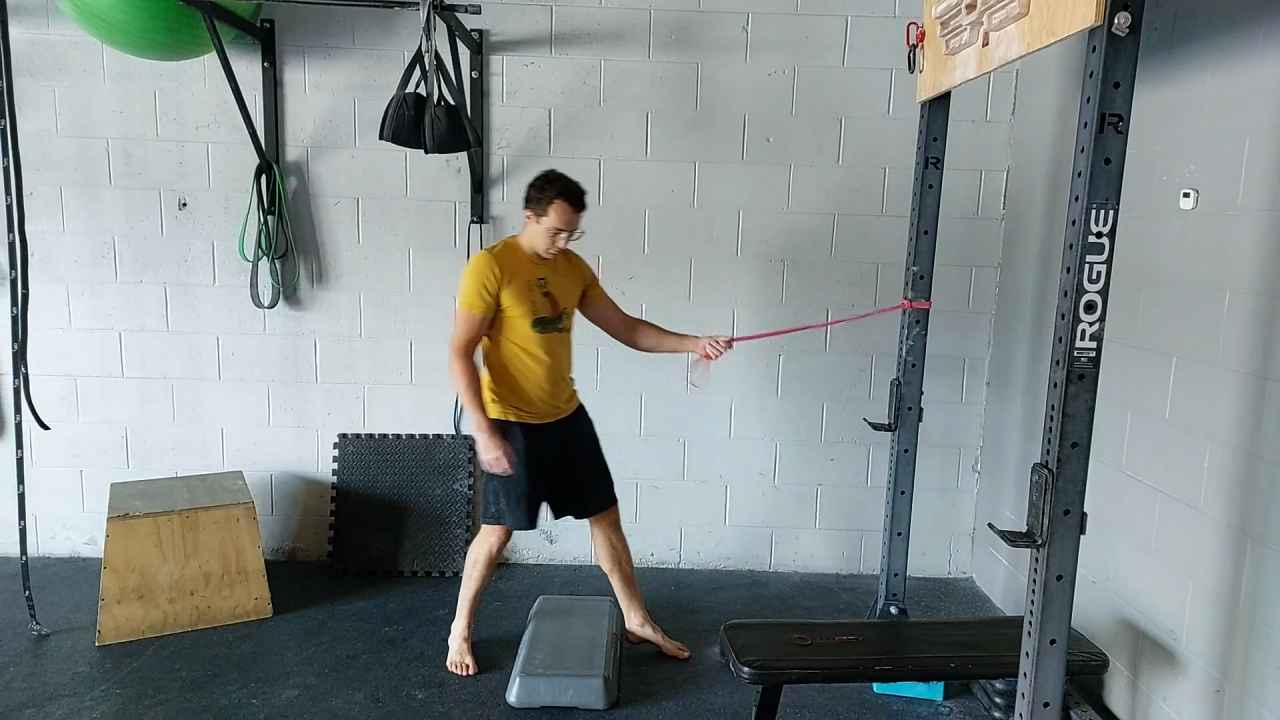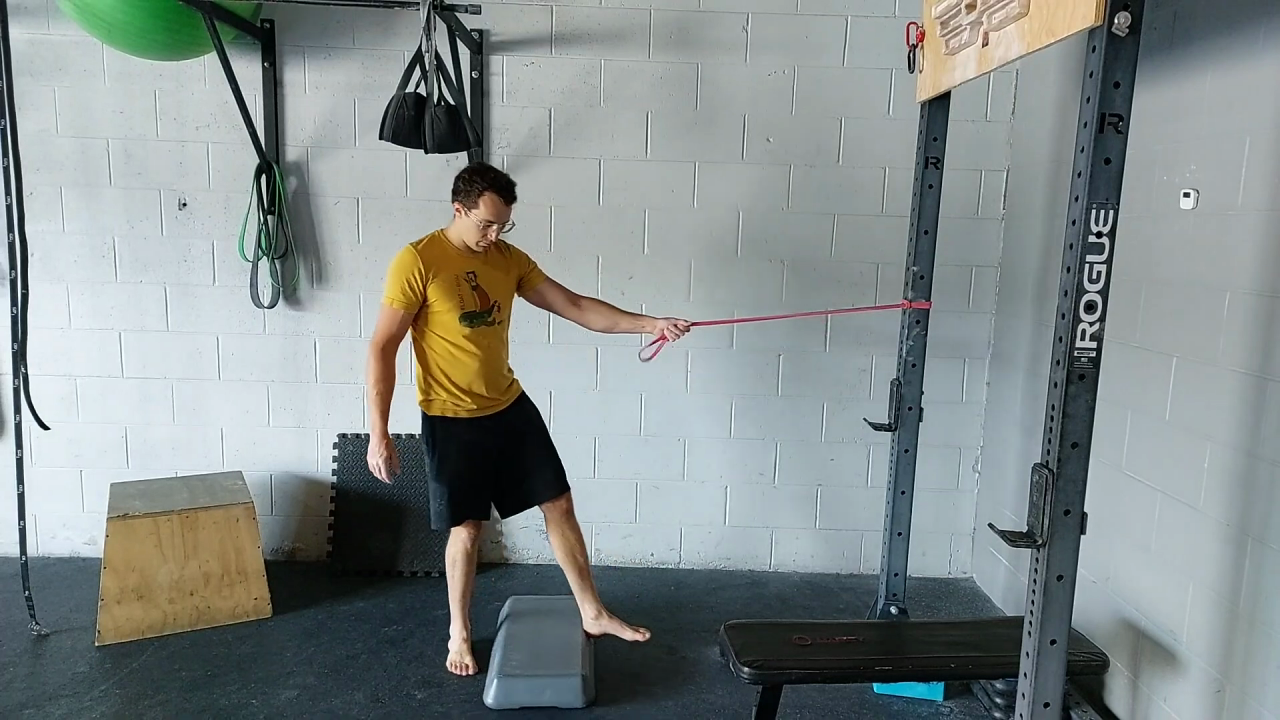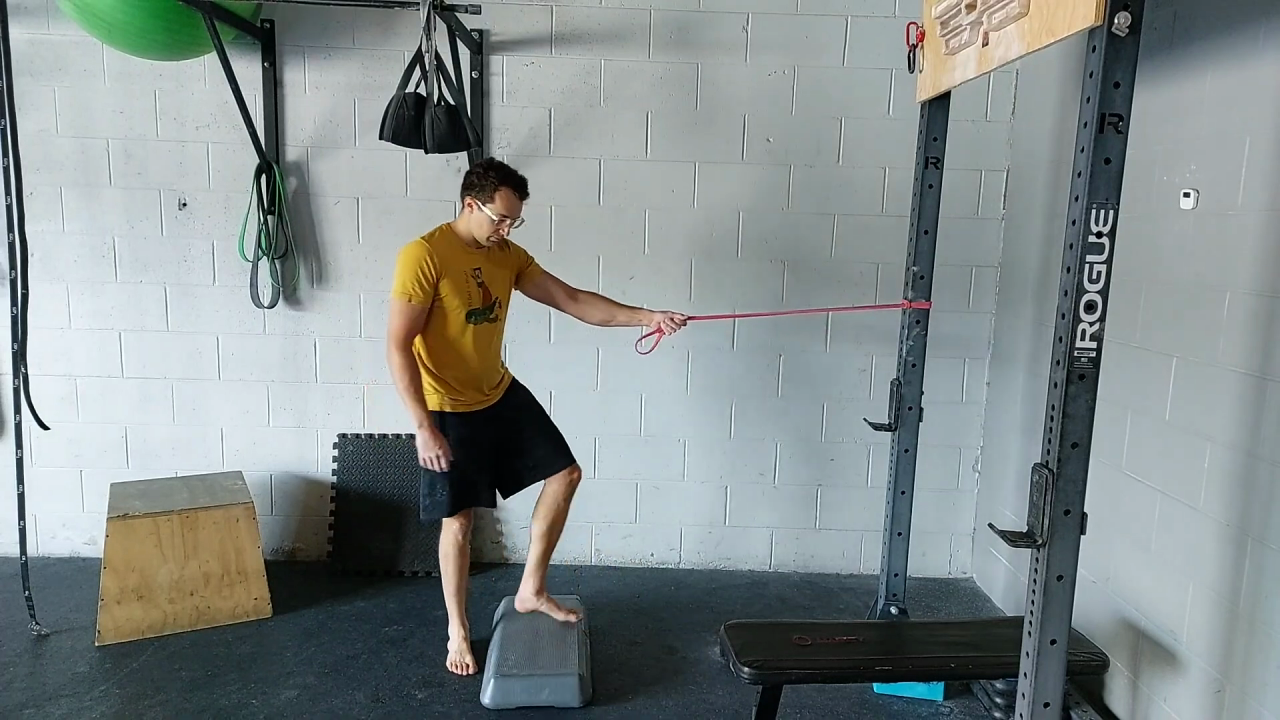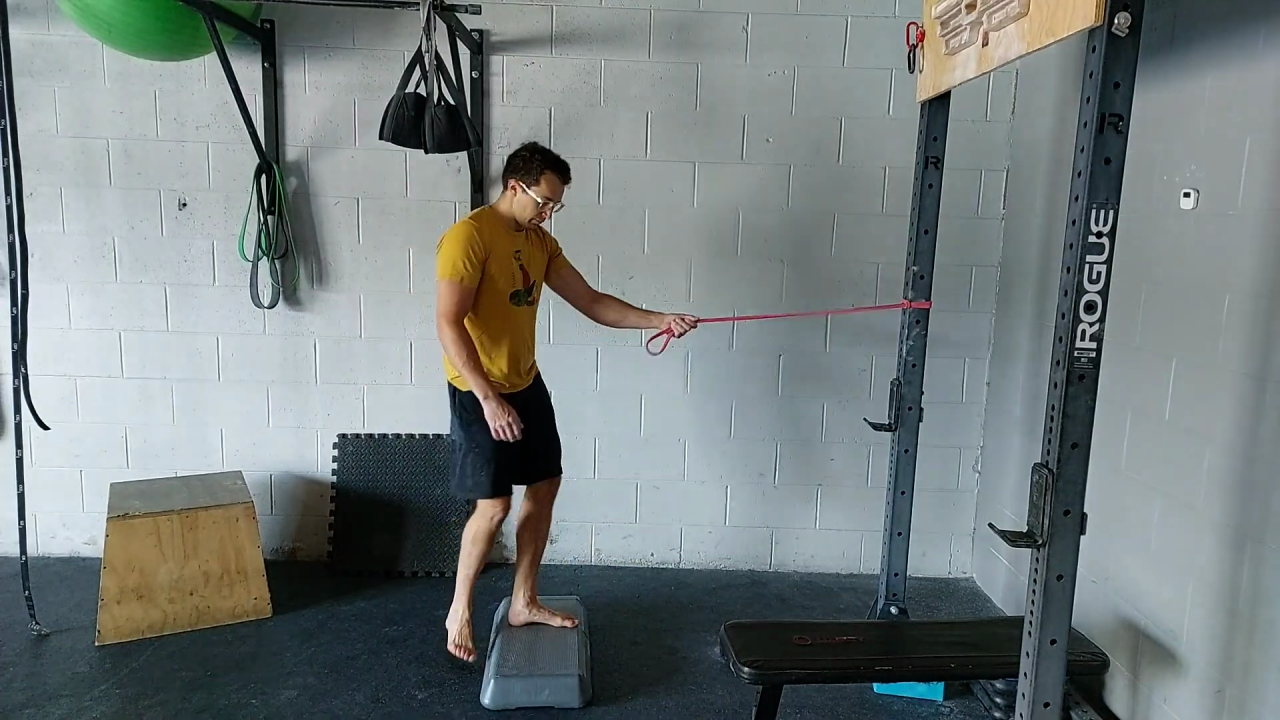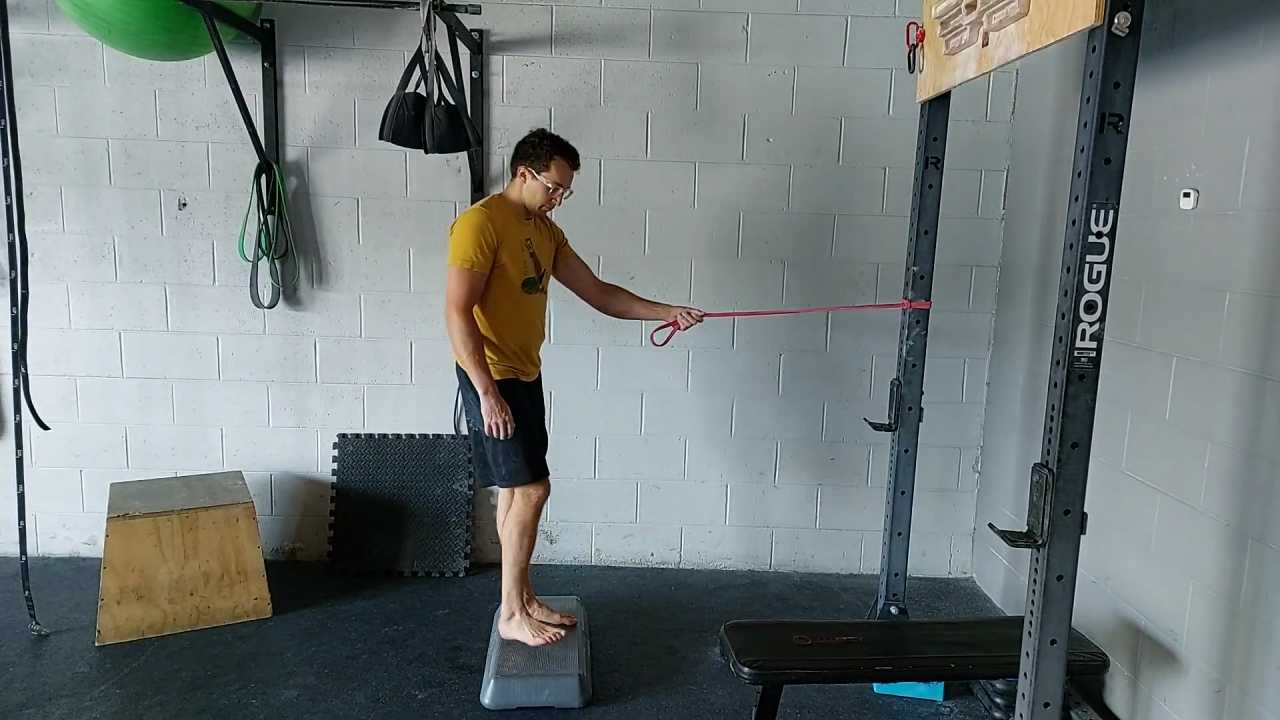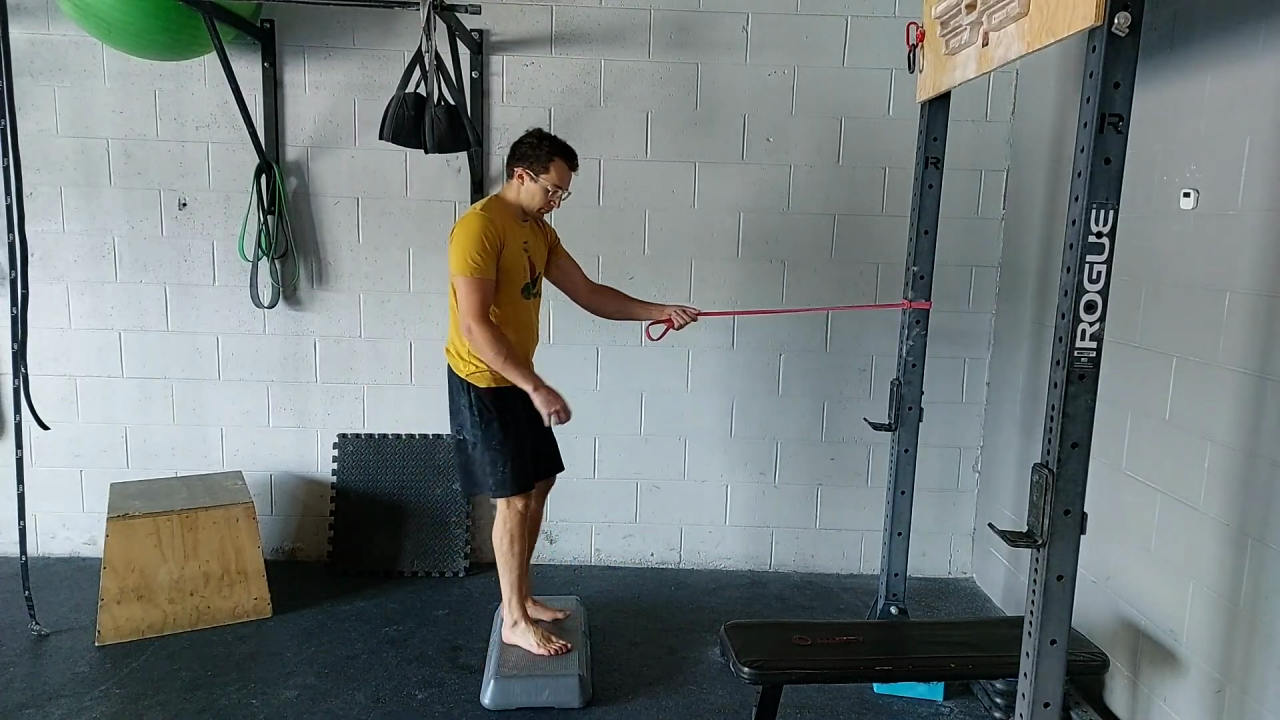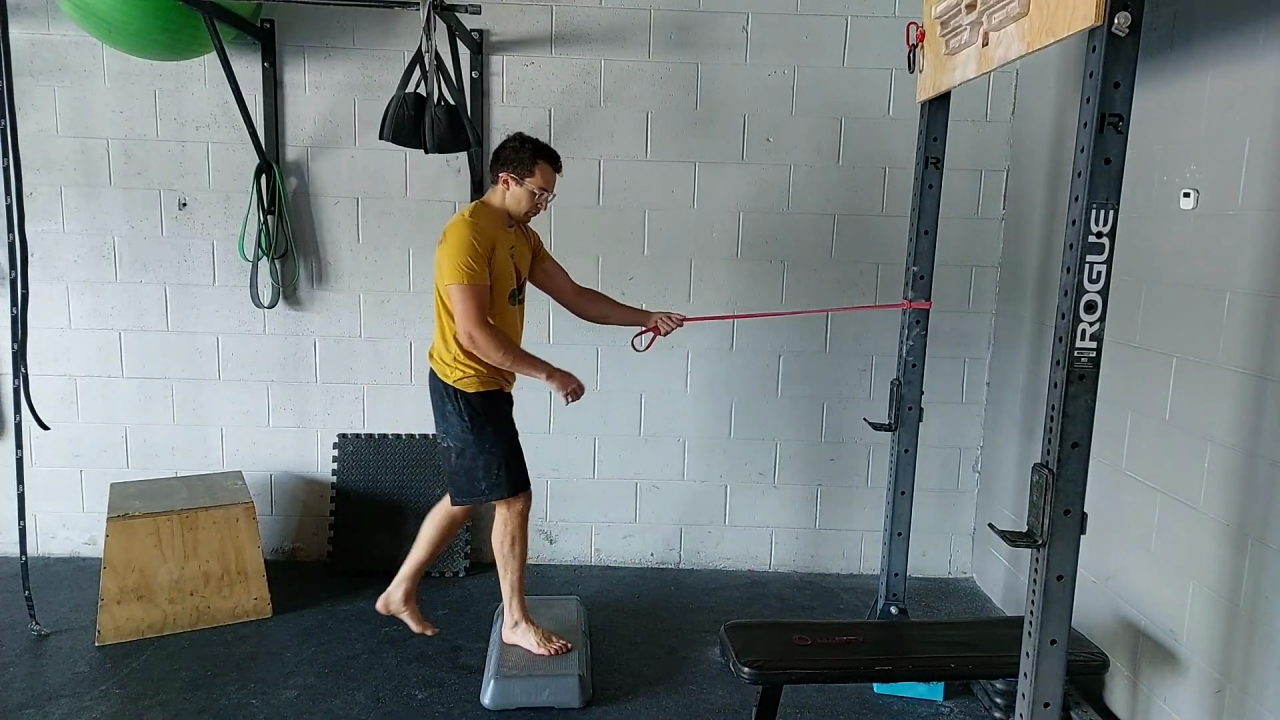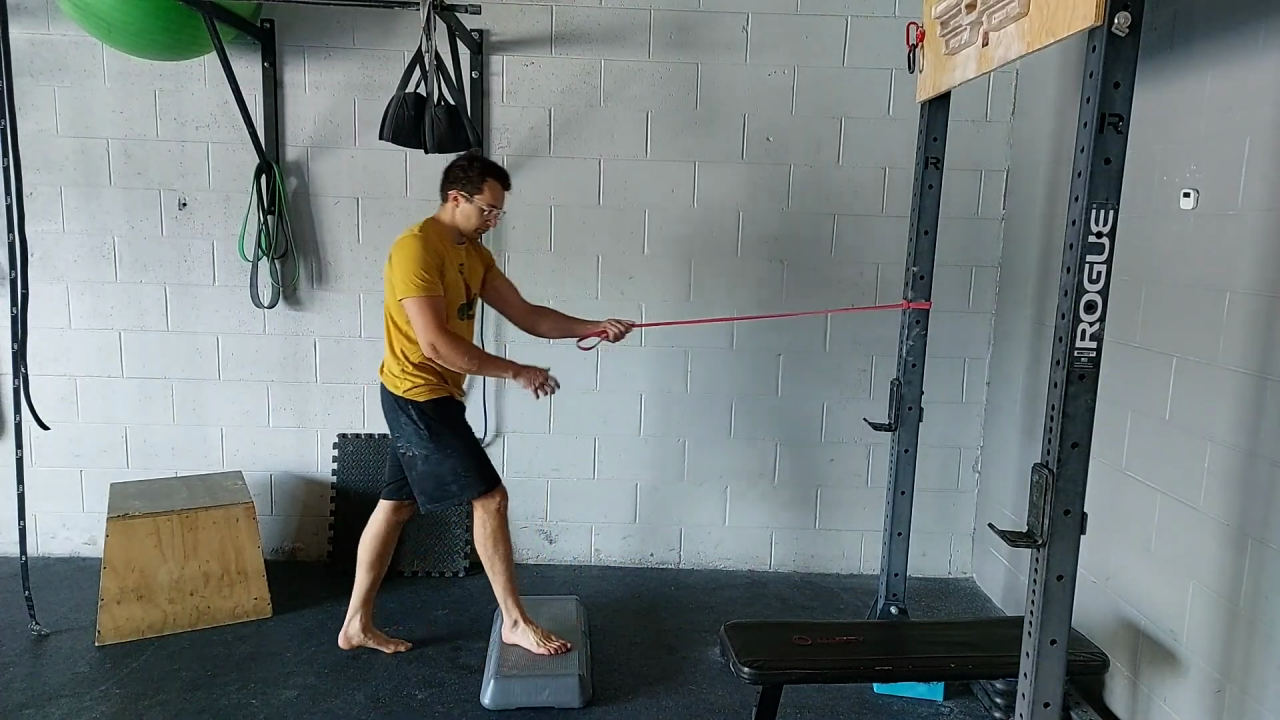
dt=0.4s
person 1, frame 1
left shoulder: (575, 269)
right shoulder: (490, 267)
left elbow: (625, 328)
right elbow: (461, 353)
left wrist: (692, 343)
right wrist: (483, 431)
left hip: (567, 417)
right hip: (512, 423)
left knee: (606, 517)
right knee: (498, 529)
left ankle: (636, 621)
right ankle: (460, 629)
person 1, frame 2
left shoulder: (509, 259)
right shoulder: (417, 262)
left elbow: (575, 307)
right elbow: (382, 348)
left wrist: (649, 323)
right wrist: (379, 433)
left hip: (511, 406)
right hip: (452, 418)
left knee: (558, 505)
right knee: (466, 527)
left ankle: (593, 613)
right ankle: (459, 633)
person 1, frame 3
left shoulder: (508, 255)
right shoulder: (423, 256)
left elbow: (573, 301)
right elbow: (398, 345)
left wrist: (646, 316)
right wrist: (424, 427)
left hip: (502, 394)
right hip: (449, 410)
left knee: (565, 474)
right knee: (458, 519)
left ankle: (531, 590)
right ankle: (458, 631)
person 1, frame 4
left shoulder: (540, 242)
right shoulder: (468, 237)
left elbow: (590, 301)
right elbow: (448, 324)
left wrist: (659, 319)
right wrist: (488, 397)
left hip: (526, 385)
right hip: (478, 392)
left knee: (544, 488)
right knee: (493, 504)
left ankle: (524, 603)
right ankle: (460, 610)
person 1, frame 5
left shoulder: (546, 231)
right shoulder: (480, 224)
left elbow: (598, 293)
right elbow: (457, 313)
left wrist: (665, 312)
right wrist: (487, 392)
left hip: (526, 375)
right hip: (492, 379)
left knee: (518, 491)
right knee: (530, 489)
left ankle: (523, 600)
right ankle: (511, 615)
person 1, frame 6
left shoulder: (538, 230)
right shoulder: (479, 227)
left elbow: (588, 293)
right elbow: (475, 324)
left wrist: (659, 311)
right wrist: (537, 389)
left hip: (517, 380)
right hip: (484, 385)
left knee: (539, 483)
right knee: (514, 499)
left ankle: (521, 597)
right ankle: (514, 621)
person 1, frame 7
left shoulder: (522, 236)
right shoulder: (467, 234)
left elbow: (574, 296)
right elbow: (473, 333)
left wrist: (644, 317)
right wrist: (548, 374)
left hip: (488, 386)
right hip: (465, 387)
left knee: (467, 497)
right knee: (512, 498)
left ankle: (401, 591)
right ankle: (515, 620)
person 1, frame 8
left shoulder: (474, 253)
right shoulder: (416, 249)
left elbow: (525, 314)
right elbow: (436, 343)
left wrist: (594, 327)
right wrist: (516, 372)
left hip: (429, 398)
right hip: (419, 397)
left knee: (394, 506)
right knee: (490, 498)
left ankle: (357, 623)
right ankle: (515, 621)
